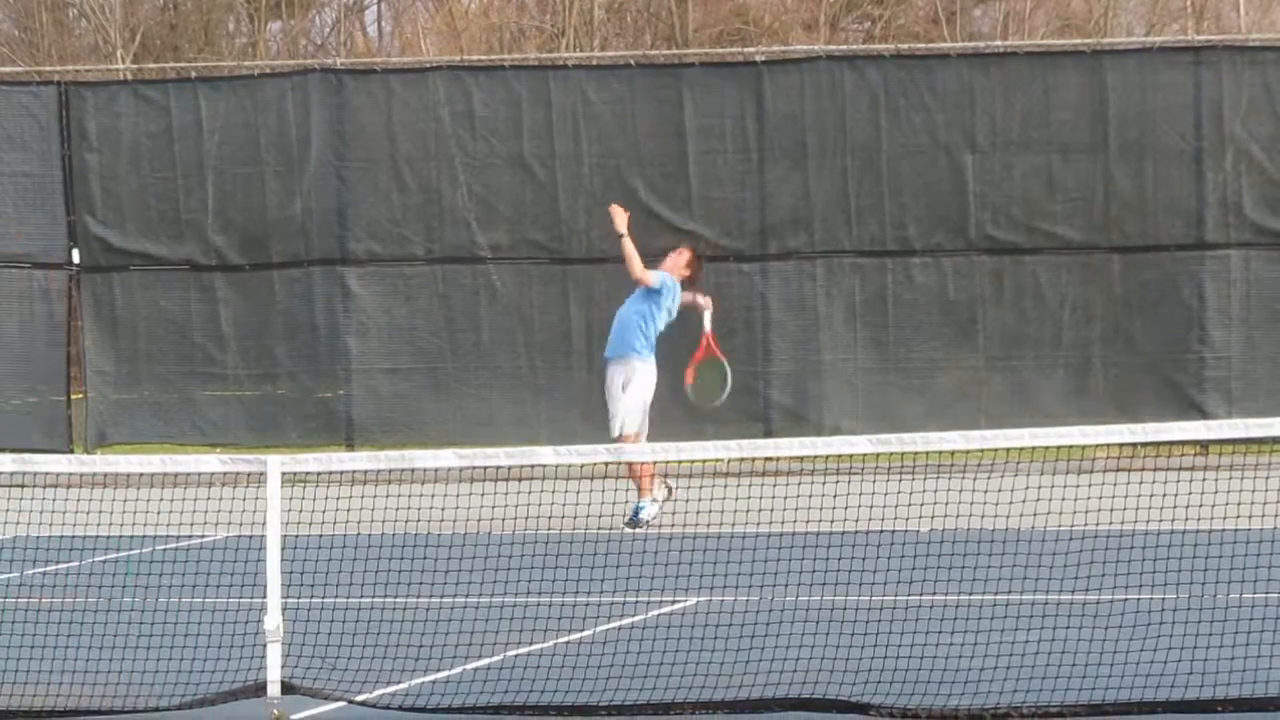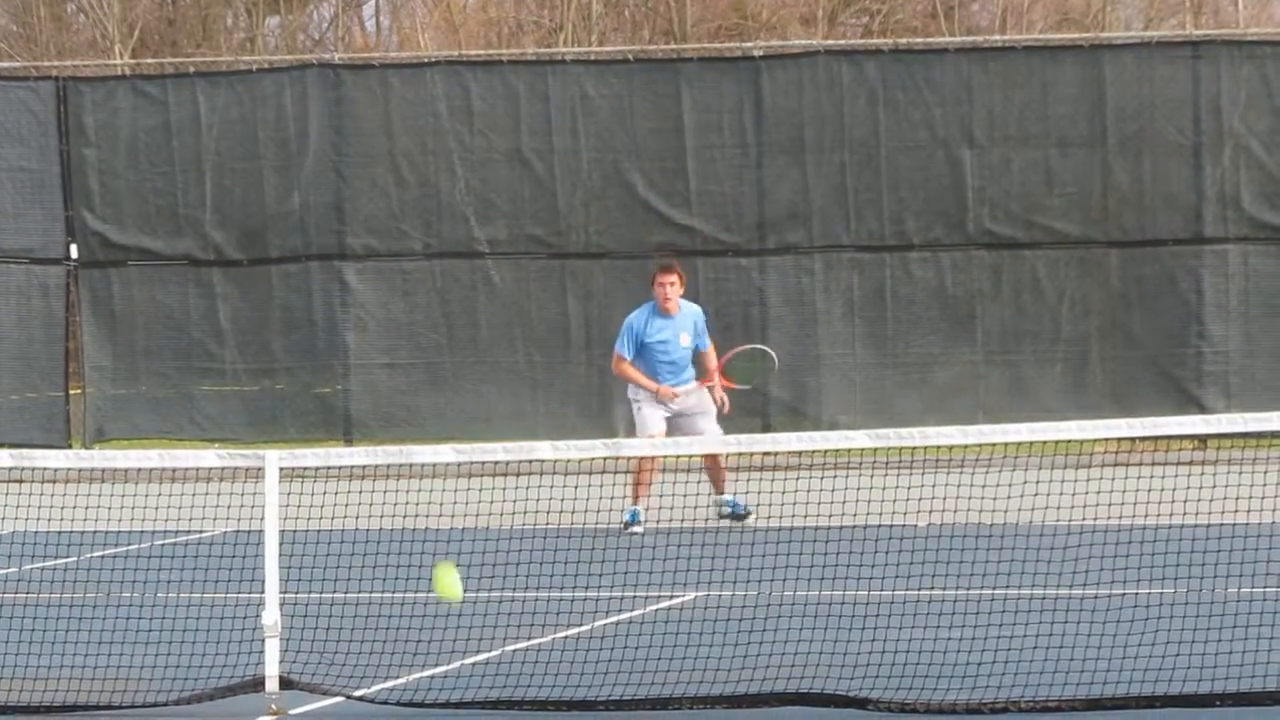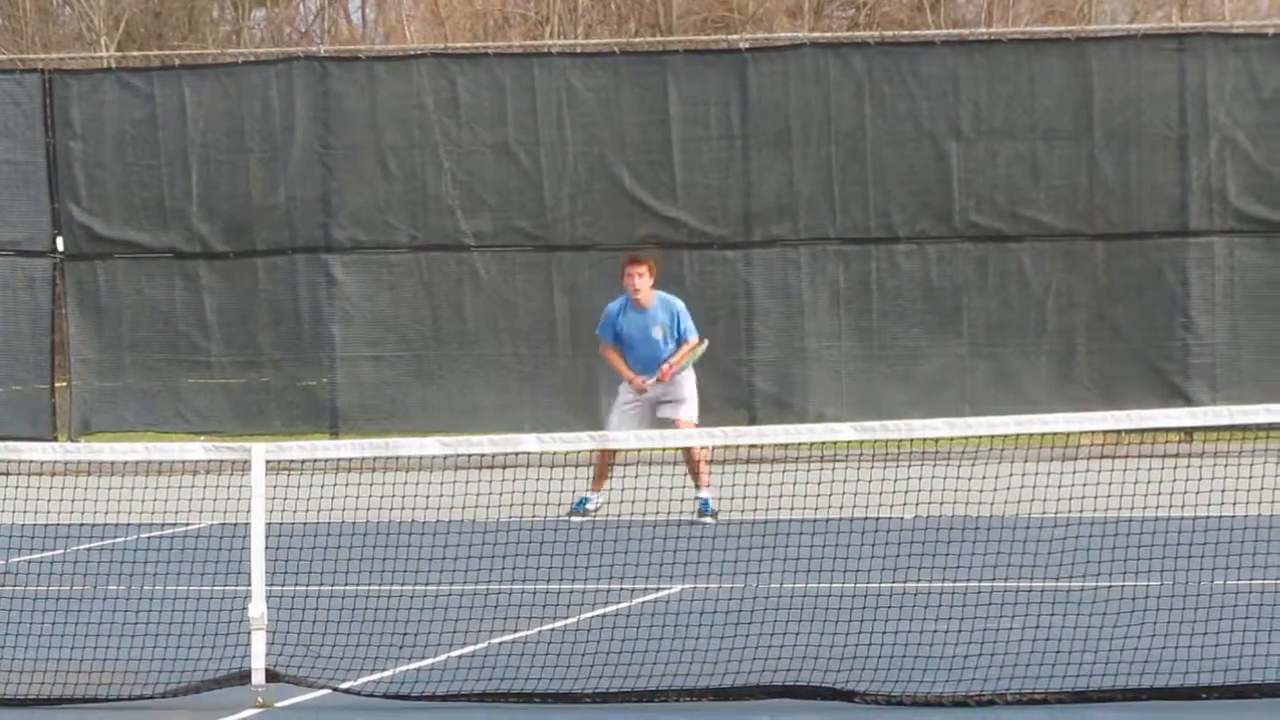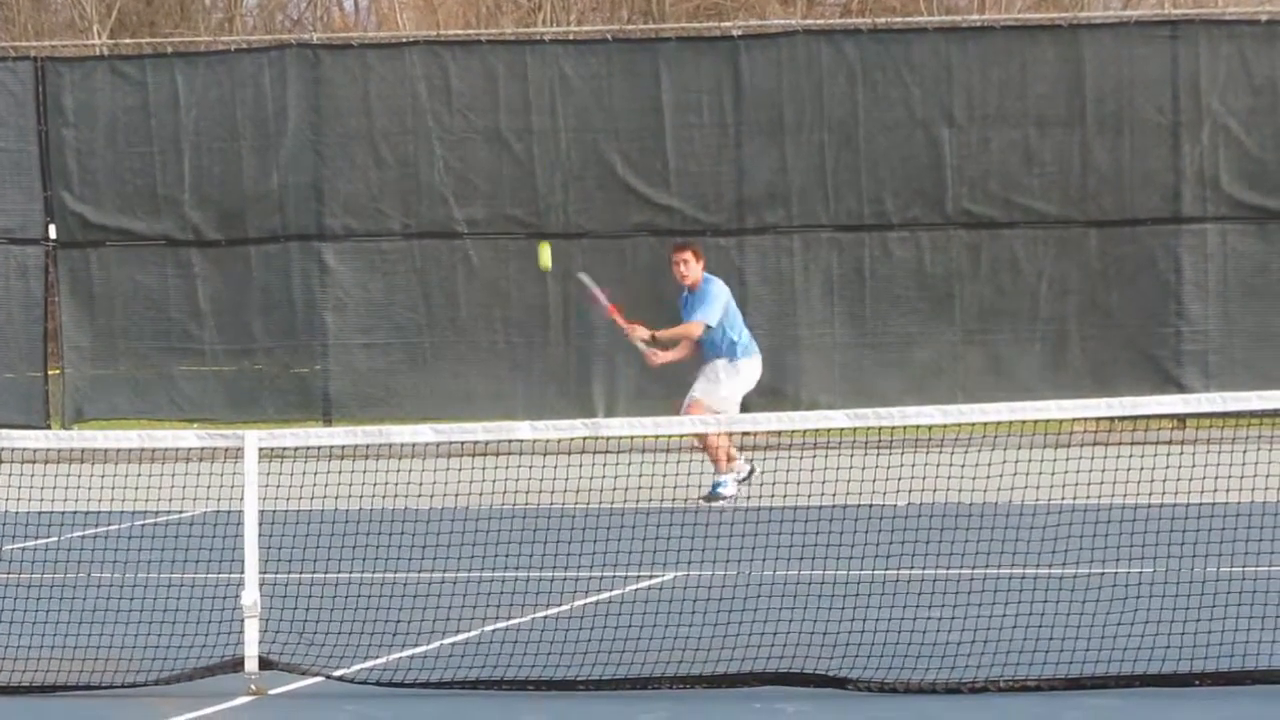
dt=1s
person 1, frame 1
left shoulder: (669, 282)
right shoulder: (660, 282)
left elbow: (638, 273)
left wrist: (622, 233)
left hip: (635, 368)
right hip: (618, 368)
left knee: (628, 438)
right knee: (628, 438)
left ankle: (645, 503)
right ankle: (655, 488)
person 1, frame 2
left shoulder: (694, 314)
right shoulder: (637, 321)
left elbow: (706, 349)
right elbow: (619, 365)
left wrist: (715, 382)
right wrist: (656, 388)
left hip: (688, 391)
right hip: (650, 393)
left ankle: (725, 500)
right ankle: (635, 511)
person 1, frame 3
left shoulder: (673, 306)
right shoulder: (614, 311)
left elbow: (691, 343)
right elbow: (609, 349)
left wrist: (672, 364)
right wrist: (629, 377)
left hip: (675, 379)
right hip: (637, 381)
left knee: (686, 430)
left ankle: (704, 496)
right ankle: (593, 496)
person 1, frame 4
left shoulder: (714, 289)
right shoulder: (687, 297)
left elbow: (694, 330)
right elbow: (691, 342)
left wrist: (652, 335)
right wrist: (663, 356)
left hip: (740, 363)
right hip: (720, 364)
left knee: (696, 415)
right knee: (689, 416)
left ankle: (725, 482)
right ankle: (737, 465)
